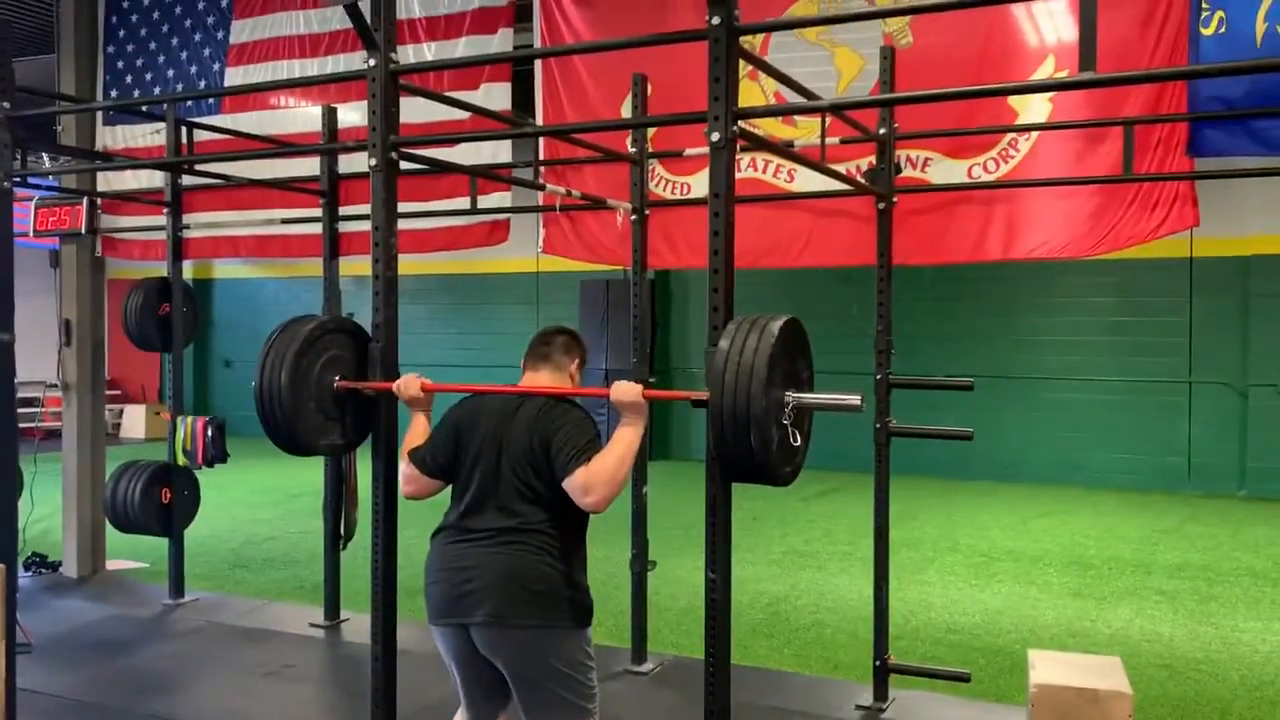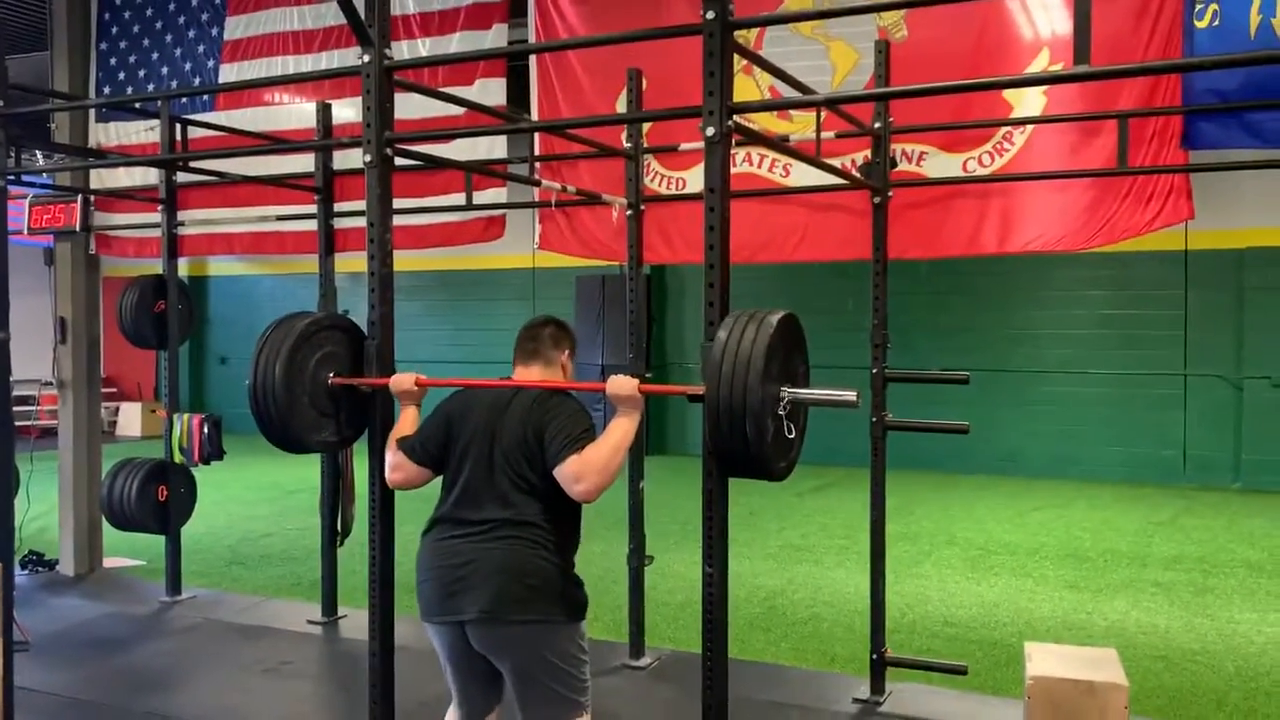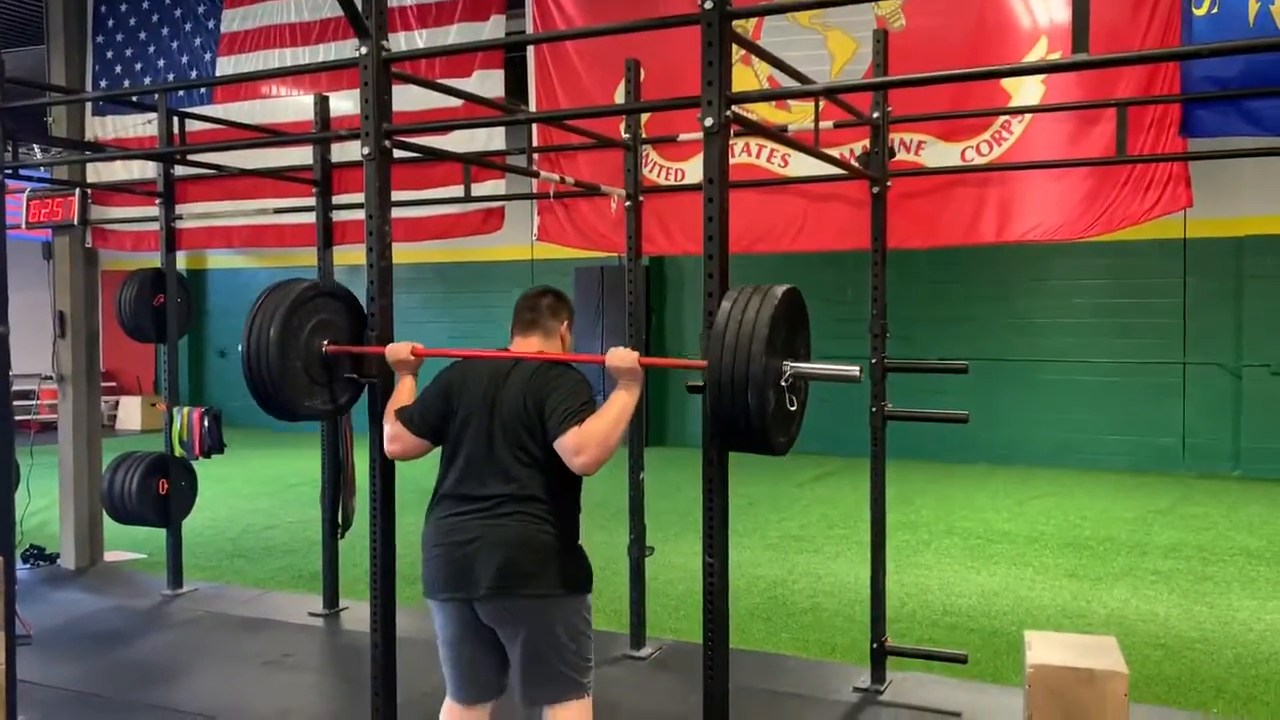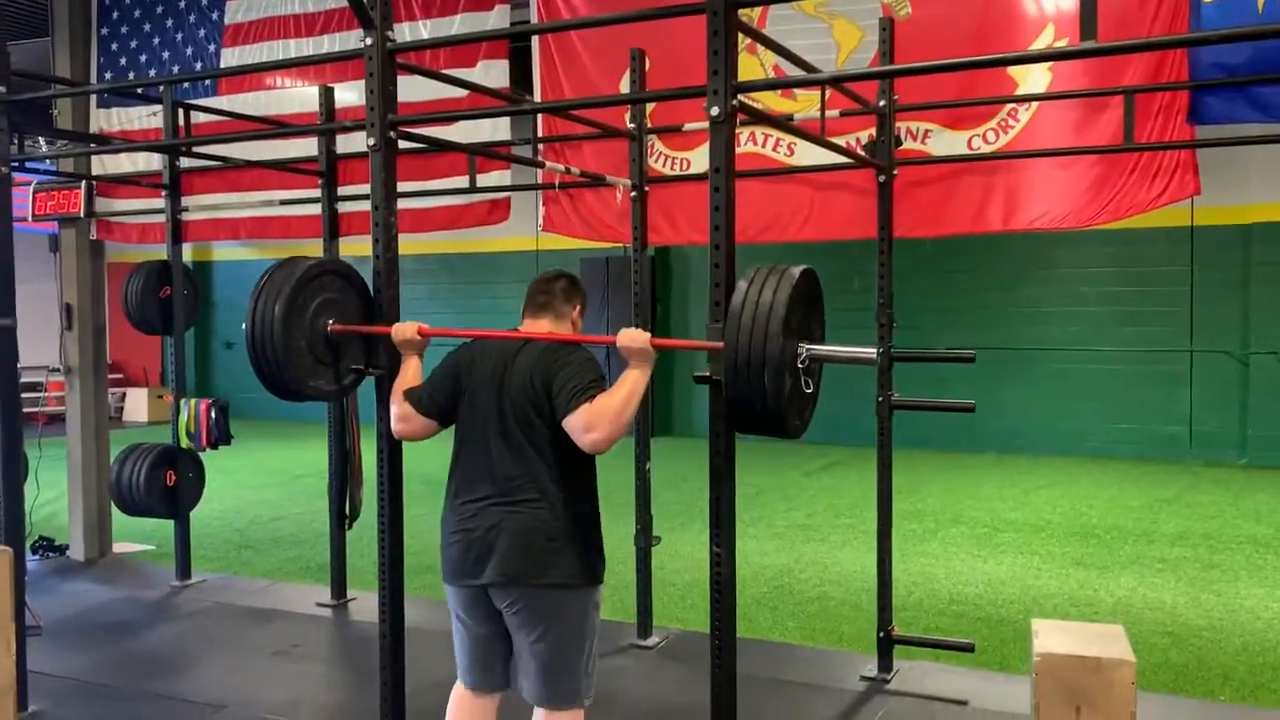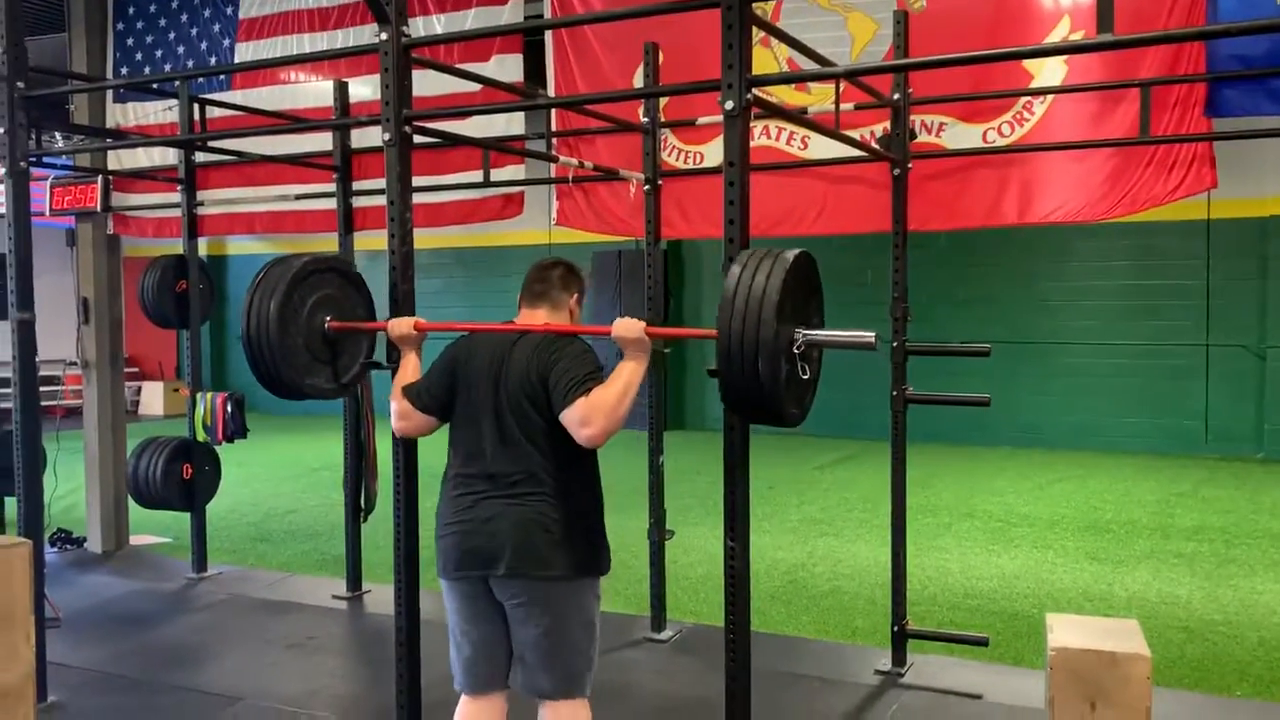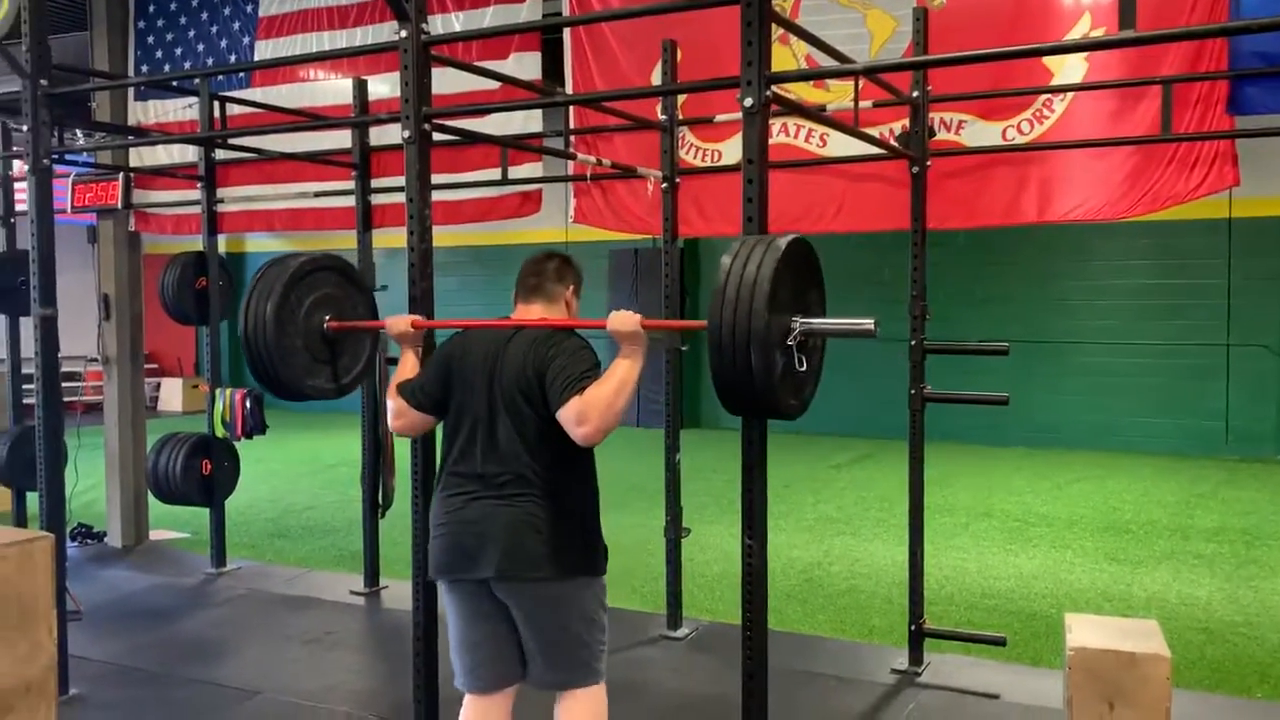
dt=0.3s
person 1, frame 1
left shoulder: (468, 411)
right shoulder: (565, 419)
left elbow: (412, 482)
right elbow: (593, 491)
left wrist: (419, 411)
right wrist: (631, 422)
left hip: (449, 585)
right hip: (526, 592)
person 1, frame 2
left shoulder: (460, 404)
right shoulder: (559, 410)
left elbow: (398, 472)
right elbow: (584, 481)
left wrist: (409, 404)
right wrist: (626, 414)
left hip: (442, 579)
right hip: (521, 587)
person 1, frame 3
left shoulder: (459, 375)
right shoulder: (559, 380)
left elbow: (396, 443)
right elbow: (584, 454)
left wrist: (405, 374)
right wrist: (627, 387)
left hip: (450, 557)
right hip: (530, 561)
person 1, frame 4
left shoulder: (469, 357)
right shoulder: (568, 360)
left elbow: (405, 422)
right elbow: (595, 432)
left wrist: (411, 354)
right wrist: (638, 367)
left hip: (469, 544)
right hip: (545, 552)
left knee: (476, 684)
person 1, frame 5
left shoulder: (465, 350)
right shoulder: (565, 352)
left elbow: (405, 420)
right elbow: (591, 426)
left wrist: (409, 350)
right wrist: (633, 358)
left hip: (464, 539)
right hip: (546, 546)
person 1, frame 6
left shoulder: (460, 347)
right shoulder: (562, 348)
left elbow: (401, 418)
right elbow: (586, 424)
left wrist: (409, 348)
right wrist: (630, 353)
left hip: (461, 540)
right hip: (543, 546)
right knee: (580, 681)
